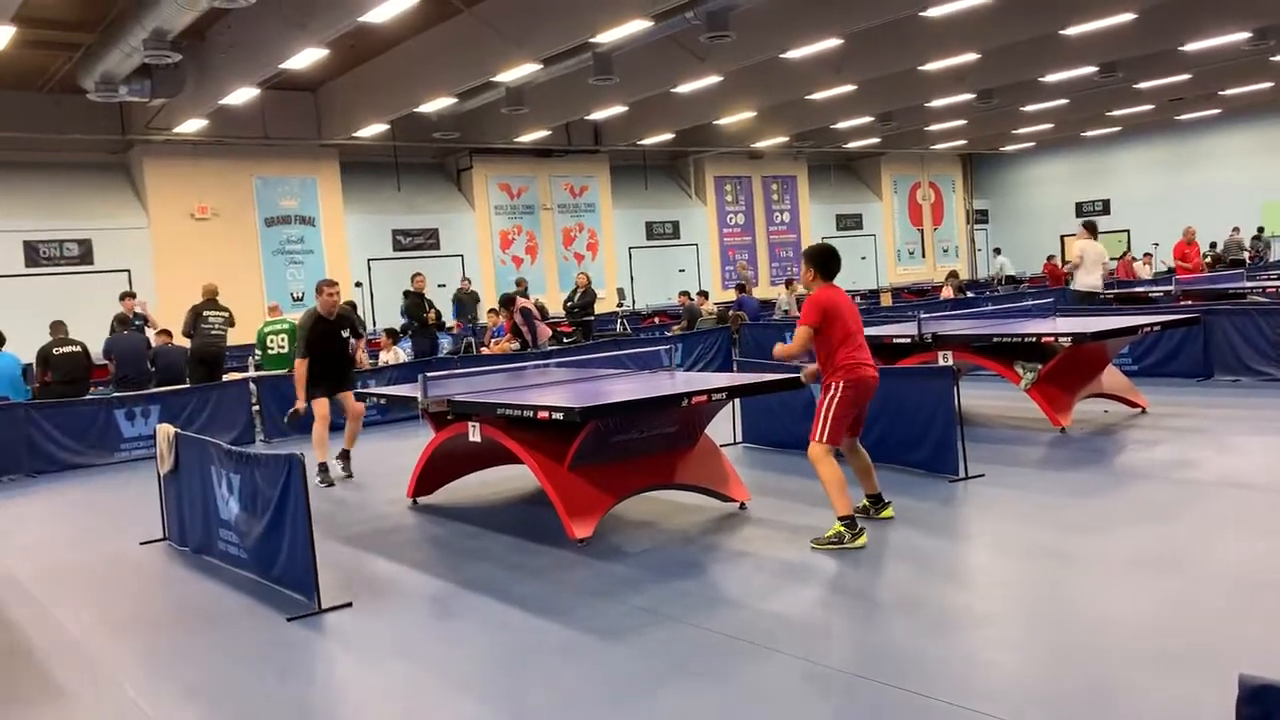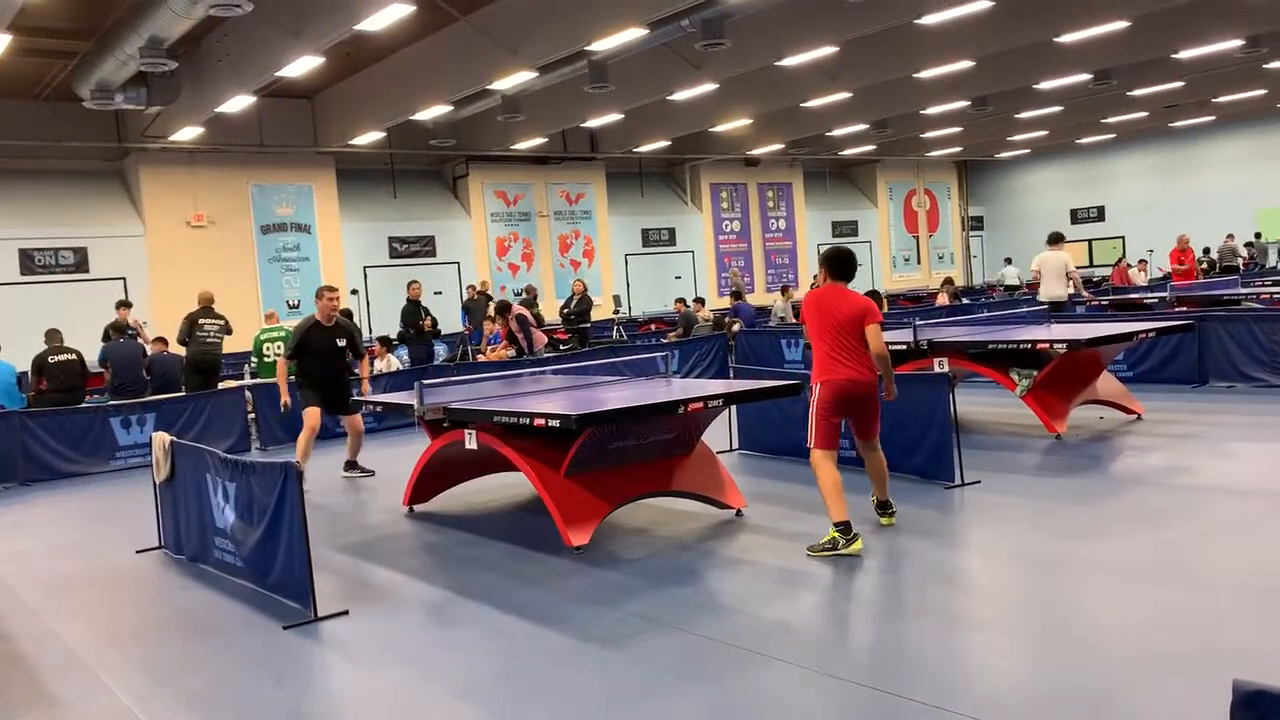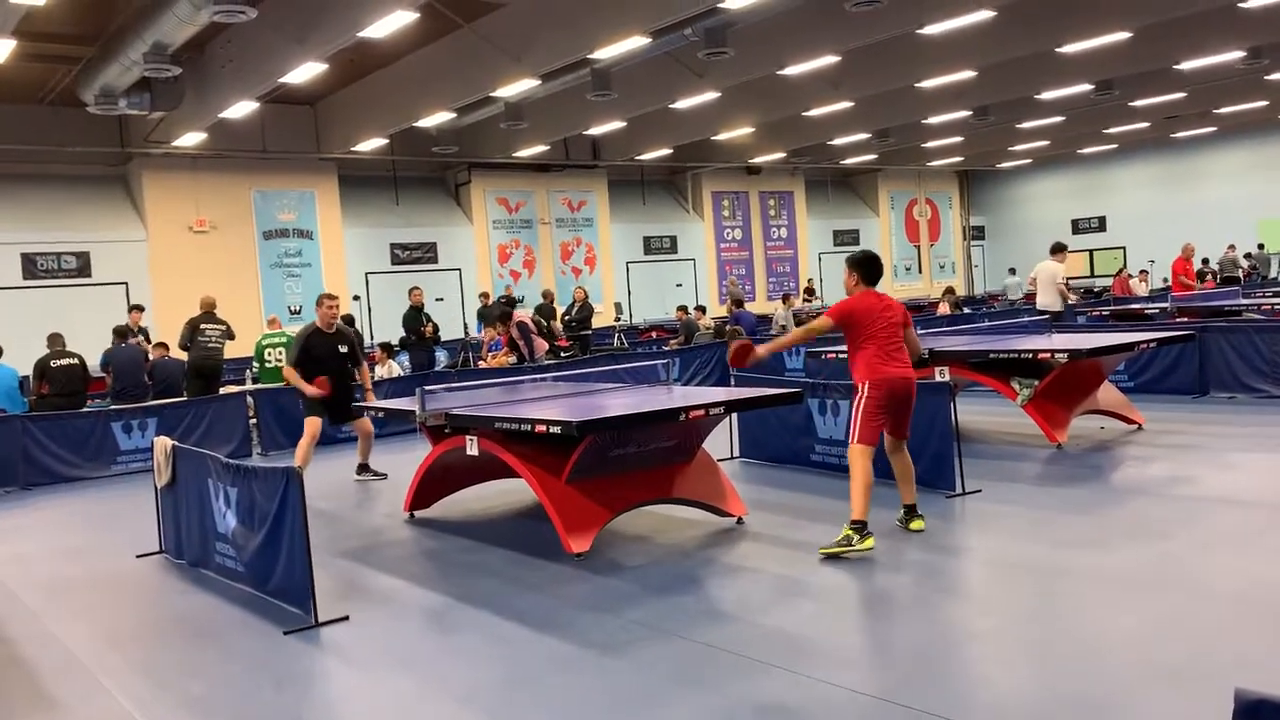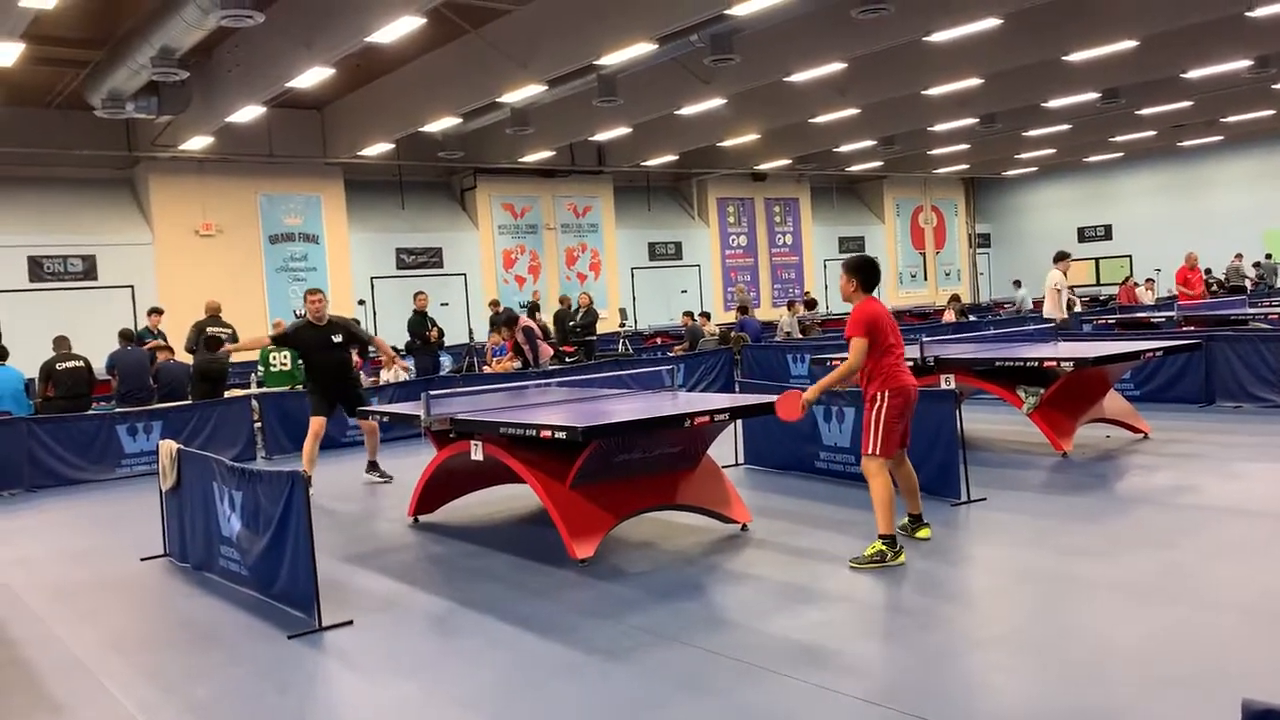
dt=0.4s
person 1, frame 1
left shoulder: (815, 301)
right shoulder: (843, 298)
left elbow: (796, 349)
left wrist: (779, 351)
right wrist: (819, 368)
left hip: (844, 382)
right hip: (865, 376)
left knee: (819, 452)
right knee: (847, 442)
left ankle: (848, 527)
right ankle: (877, 502)
person 1, frame 2
left shoulder: (810, 300)
right shoulder: (865, 304)
right elbow: (878, 350)
right wrist: (889, 381)
left hip: (828, 385)
right hip: (864, 383)
left knee: (822, 458)
right knee: (869, 445)
left ankle: (844, 533)
right ankle: (884, 506)
person 1, frame 3
left shoulder: (849, 307)
right shoulder: (896, 307)
left elbow: (810, 331)
right elbow: (914, 346)
left wrist: (767, 349)
left hip: (874, 385)
right hip: (904, 380)
left knee: (859, 454)
right knee: (896, 445)
left ankle: (858, 531)
right ankle: (911, 512)
person 1, frame 4
left shoulder: (861, 313)
right shoulder: (879, 310)
left elbow: (855, 362)
left wrist: (817, 388)
right wrist: (859, 379)
left hip: (886, 392)
right hip: (903, 387)
left knee: (874, 465)
right knee: (897, 458)
left ankle: (888, 545)
right ankle: (917, 521)
person 2, frame 1
left shoulder: (347, 315)
right shoulder: (308, 322)
left elbow: (360, 337)
right elbow: (300, 361)
left wrist: (358, 350)
right wrist: (301, 398)
left hip: (343, 372)
right hip: (316, 376)
left knee: (357, 411)
right knee: (322, 416)
left ankle: (344, 455)
right ankle: (322, 468)
person 2, frame 2
left shoulder: (347, 328)
right shoulder: (304, 328)
left elbow: (362, 356)
right elbow: (284, 361)
left wrist: (365, 380)
right wrist: (284, 392)
left hip: (339, 386)
right hip: (310, 387)
left knee: (357, 429)
right knee: (312, 425)
left ankle: (351, 465)
person 2, frame 3
left shoulder: (346, 334)
right shoulder: (305, 336)
left elbow: (360, 364)
right elbow: (288, 370)
left wrist: (368, 391)
right wrist: (306, 388)
left hip: (343, 393)
right hip: (314, 394)
left knee: (367, 430)
right knee: (312, 433)
left ankle: (363, 468)
person 2, frame 4
left shoulder: (342, 324)
right shoulder: (298, 330)
left elbow: (373, 340)
right elbow: (267, 341)
left wrist: (393, 358)
right wrist: (233, 347)
left hip: (349, 385)
right hip: (320, 389)
left knee: (371, 426)
right knee: (316, 431)
left ankle: (372, 467)
right ankle: (305, 479)
